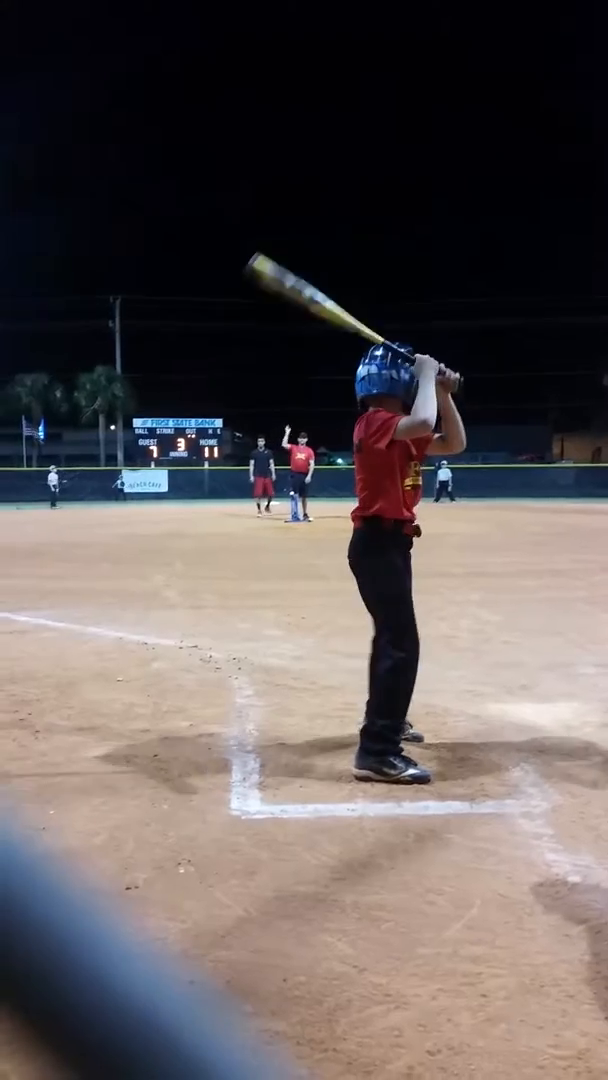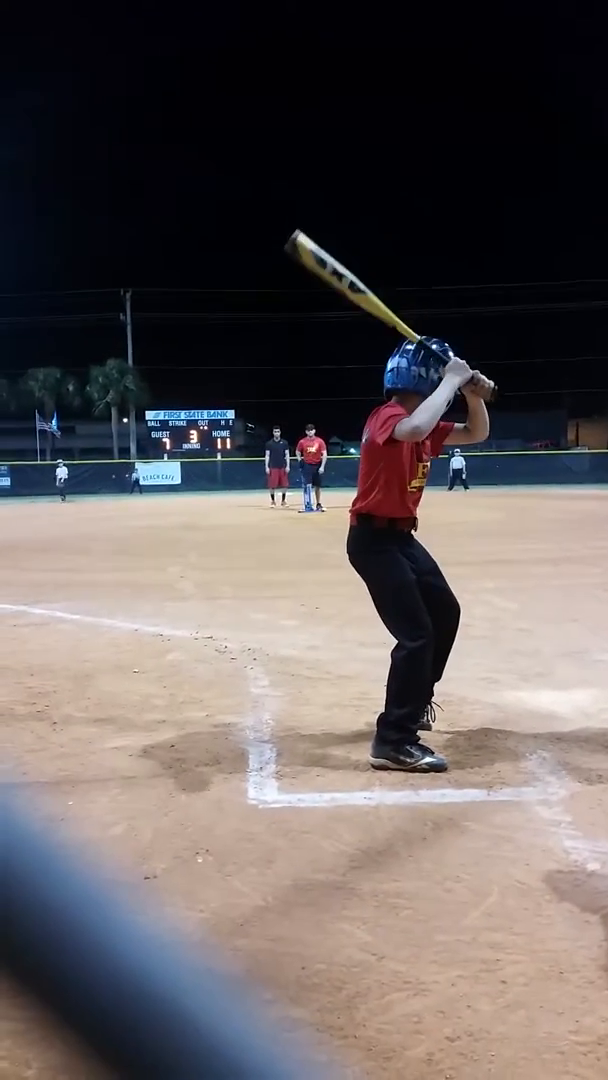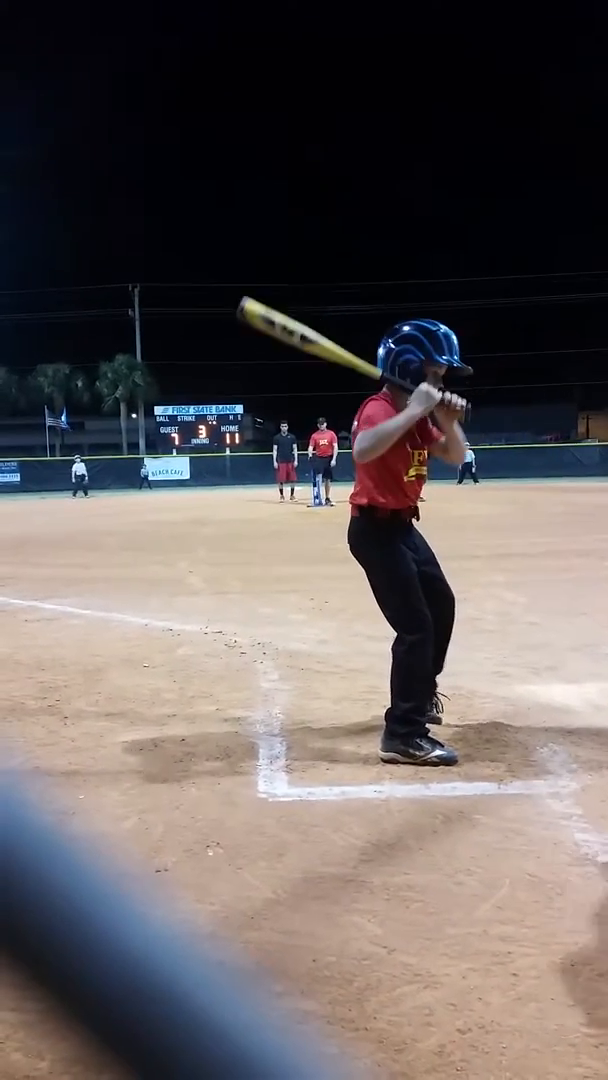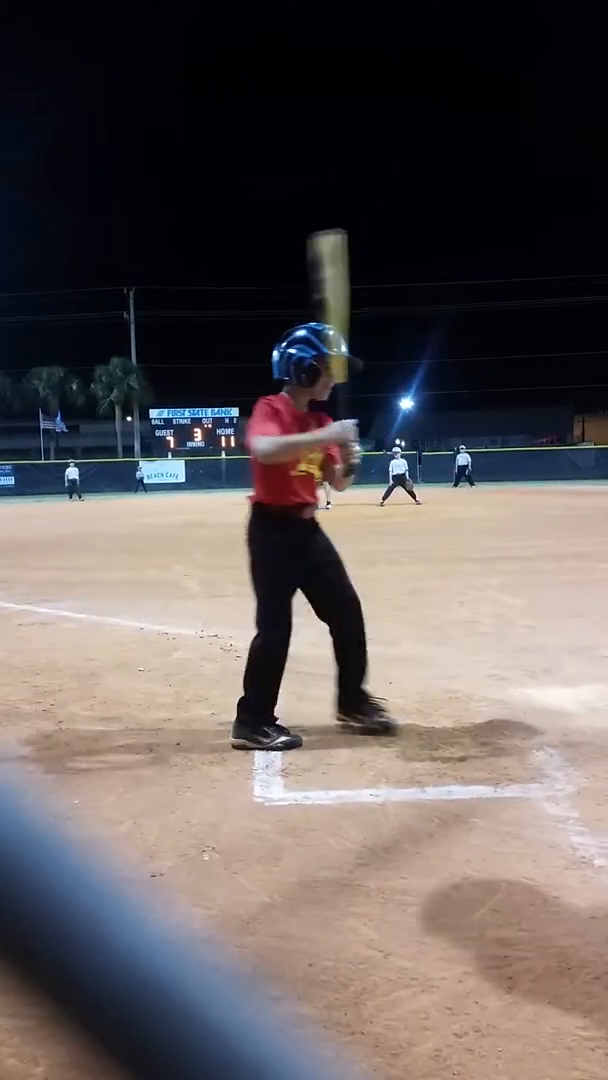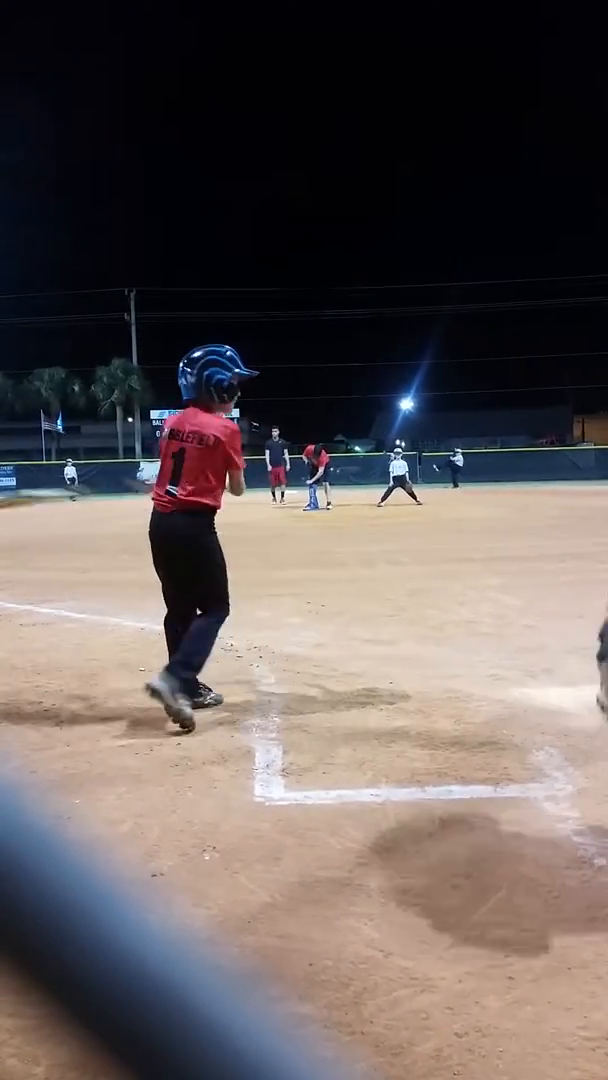
dt=1s
person 1, frame 1
left shoulder: (401, 428)
right shoulder: (375, 421)
left elbow: (455, 443)
right elbow: (423, 422)
left wrist: (443, 392)
right wrist: (427, 376)
left hip: (392, 541)
right hip: (377, 542)
left knee: (392, 636)
right knee: (400, 645)
left ankle: (385, 717)
right ankle: (376, 752)
person 1, frame 2
left shoulder: (423, 424)
right shoulder: (388, 417)
left elbow: (478, 434)
right elbow: (414, 431)
left wrist: (473, 395)
right wrist: (452, 381)
left hip: (401, 534)
right hip: (373, 538)
left knee: (444, 613)
right knee: (416, 634)
left ankle: (414, 699)
right ankle: (393, 741)
person 1, frame 3
left shoulder: (417, 418)
right shoulder: (377, 410)
left elbow: (456, 457)
right elbow: (362, 452)
left wrist: (448, 419)
right wrist: (414, 410)
left hip: (403, 526)
right hip: (375, 529)
left knee: (442, 605)
right knee: (416, 626)
left ankle: (420, 692)
right ankle: (403, 734)
person 1, frame 4
left shoulder: (323, 422)
right shoulder: (271, 408)
left elbow: (338, 484)
right elbow: (262, 451)
left wrist: (349, 460)
right wrist: (322, 437)
left hip: (306, 526)
right hip: (272, 528)
left knee: (346, 610)
right knee: (274, 625)
left ankle: (352, 701)
right ankle: (252, 722)
person 1, frame 5
left shoulder: (173, 423)
right shoulder: (226, 429)
right elbow: (237, 488)
right wrist: (217, 485)
left hip: (161, 522)
right hip: (195, 524)
left knee: (179, 607)
right knee: (214, 608)
left ankle: (184, 685)
right ankle: (175, 679)
